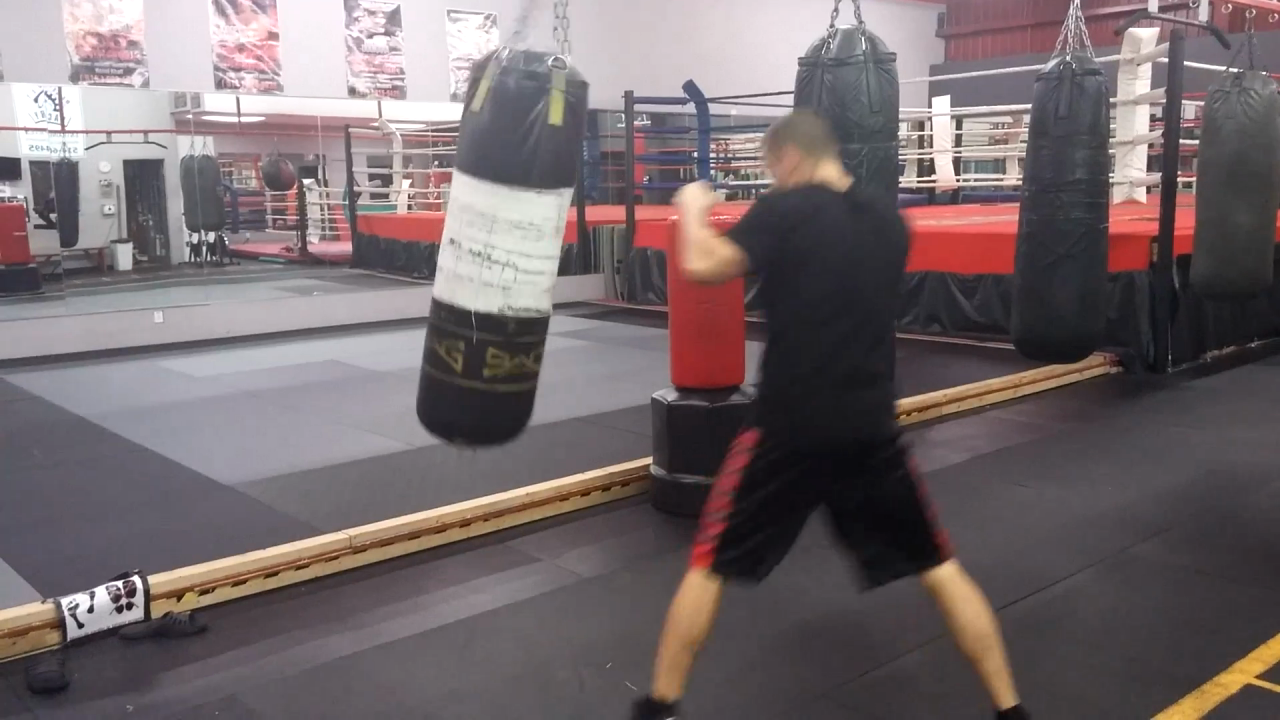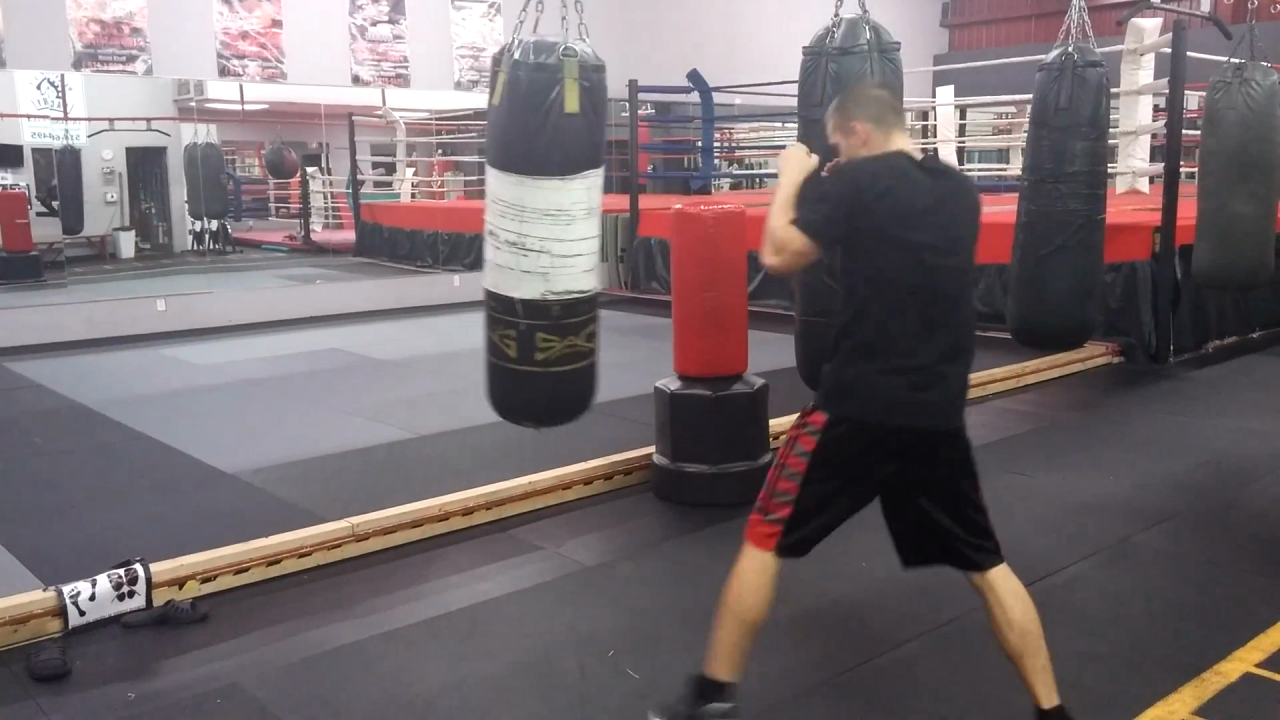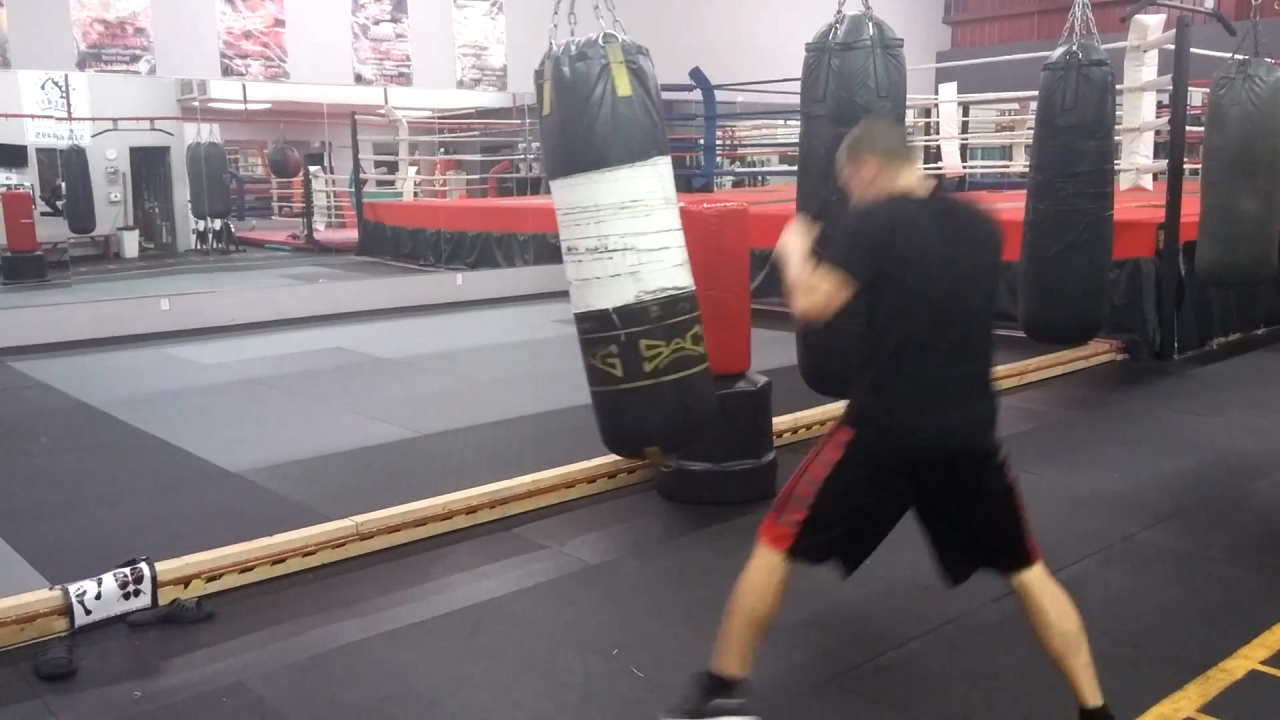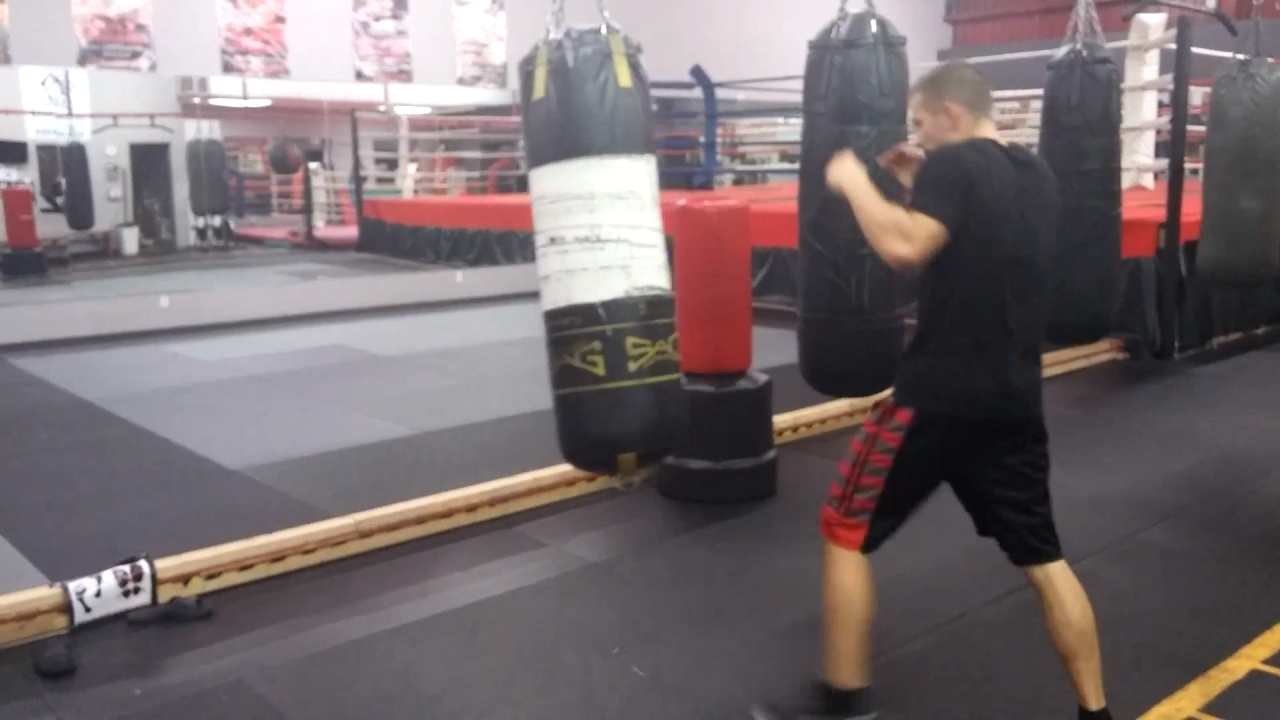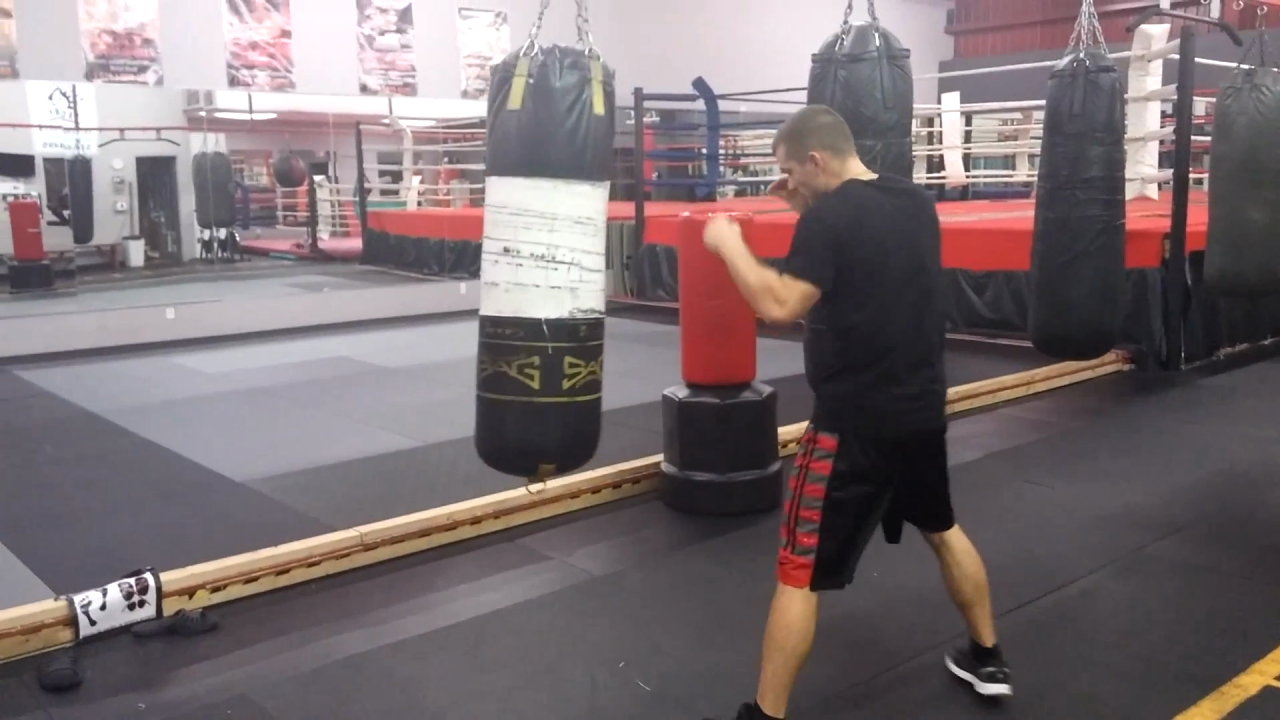
dt=0.5s
person 1, frame 1
left shoulder: (784, 212)
right shoulder: (890, 223)
left elbow: (702, 265)
left wrist: (694, 207)
left hip: (791, 427)
right hip: (870, 427)
left knee: (709, 563)
right knee: (936, 569)
person 1, frame 2
left shoulder: (856, 181)
right shoulder: (959, 191)
left elbow: (778, 255)
left wrist: (792, 179)
left hip: (859, 406)
right hip: (937, 413)
left knee: (764, 540)
right knee: (986, 566)
person 1, frame 3
left shoulder: (873, 223)
right shoulder: (980, 227)
left elbow: (812, 305)
left wrist: (795, 249)
left hip: (883, 431)
right hip: (967, 433)
left knee: (775, 542)
right knee: (1026, 572)
person 1, frame 4
left shoulder: (956, 163)
right shoulder: (1036, 176)
left elbow: (906, 247)
left wrist: (855, 183)
left hip: (939, 395)
right hip: (1015, 400)
left knee: (844, 534)
right knee: (1044, 560)
person 1, frame 5
left shoulder: (830, 215)
right shoulder: (914, 203)
left elbow: (781, 305)
left wrist: (727, 244)
left hip: (854, 418)
right hip: (921, 406)
left knee: (796, 570)
right knee: (941, 528)
right ankle: (986, 658)
